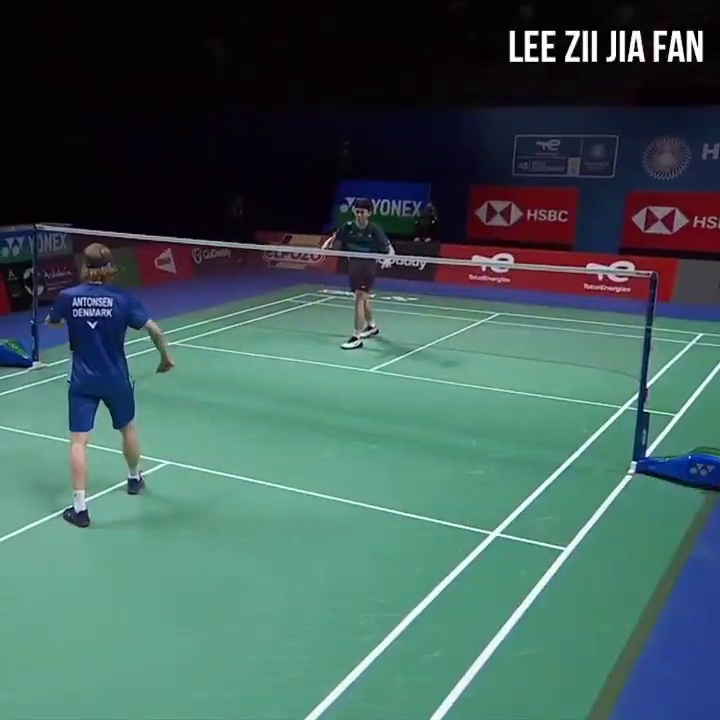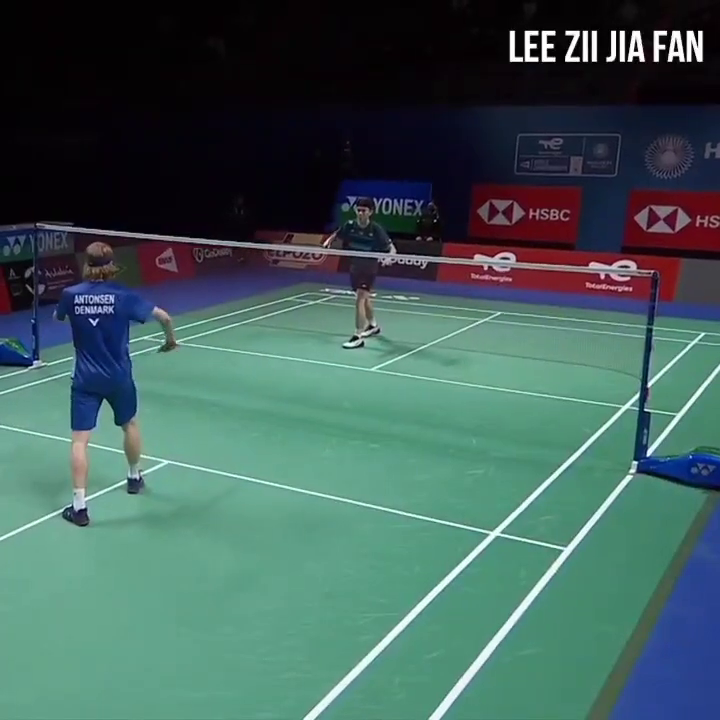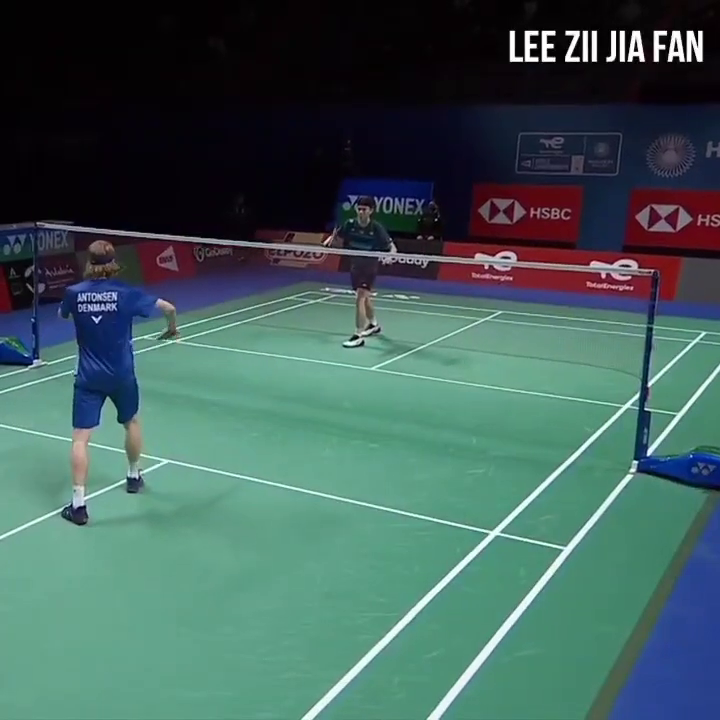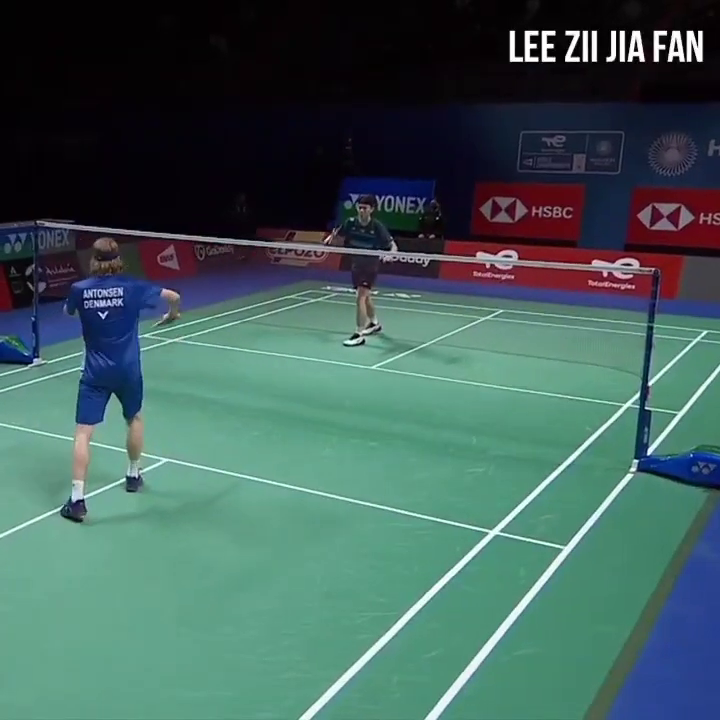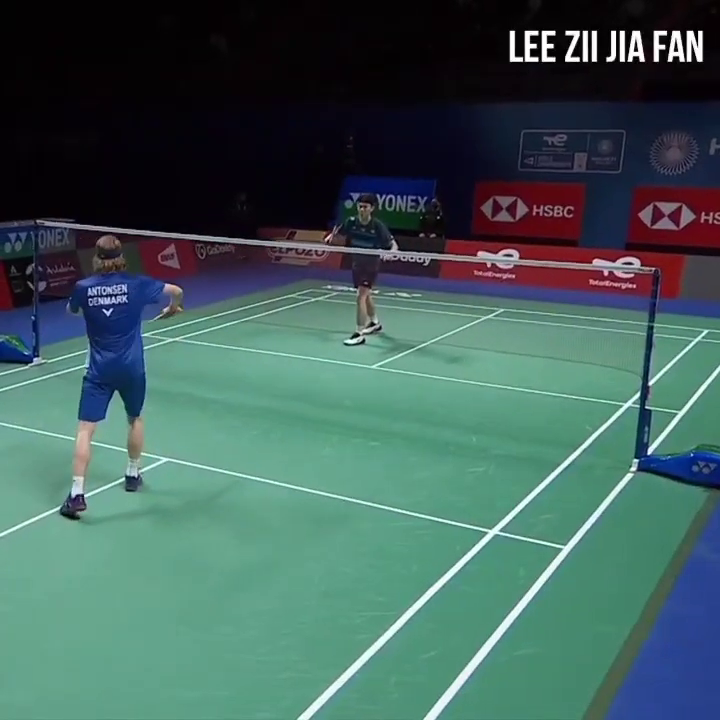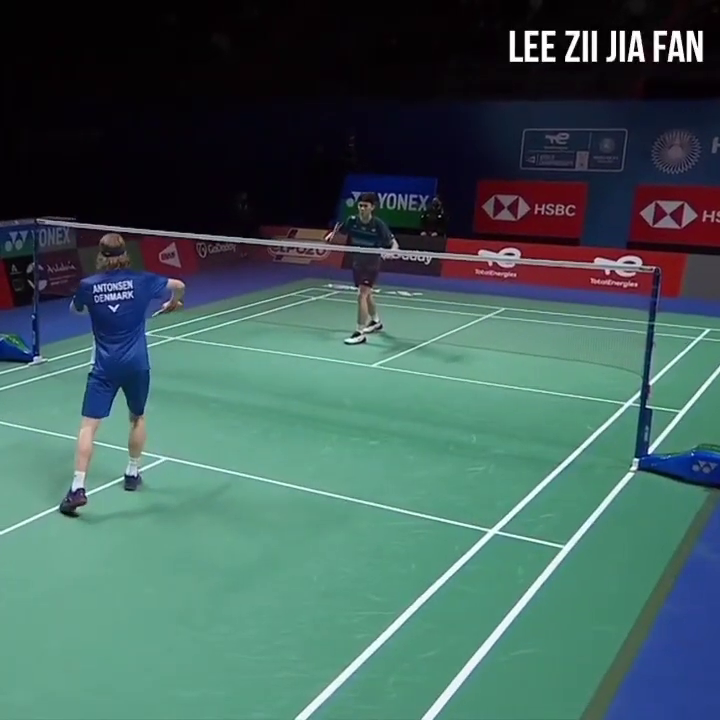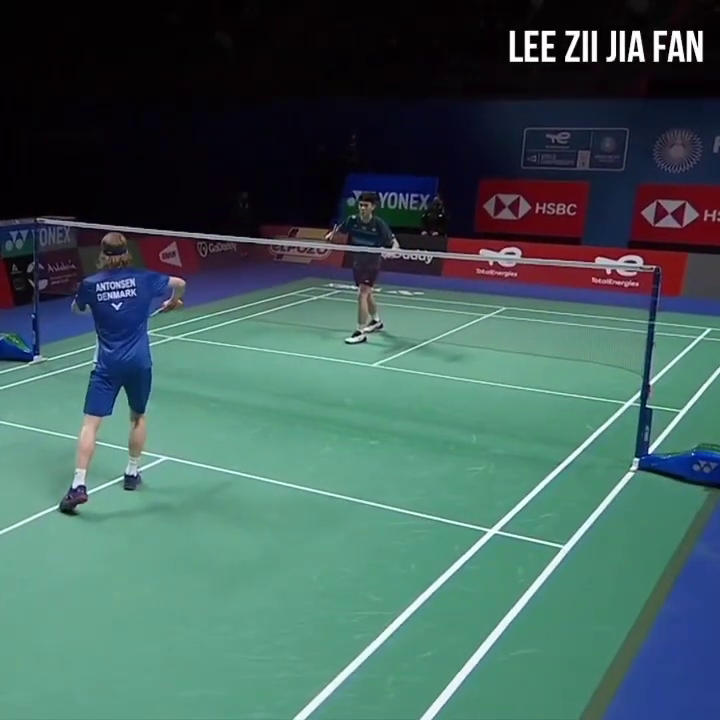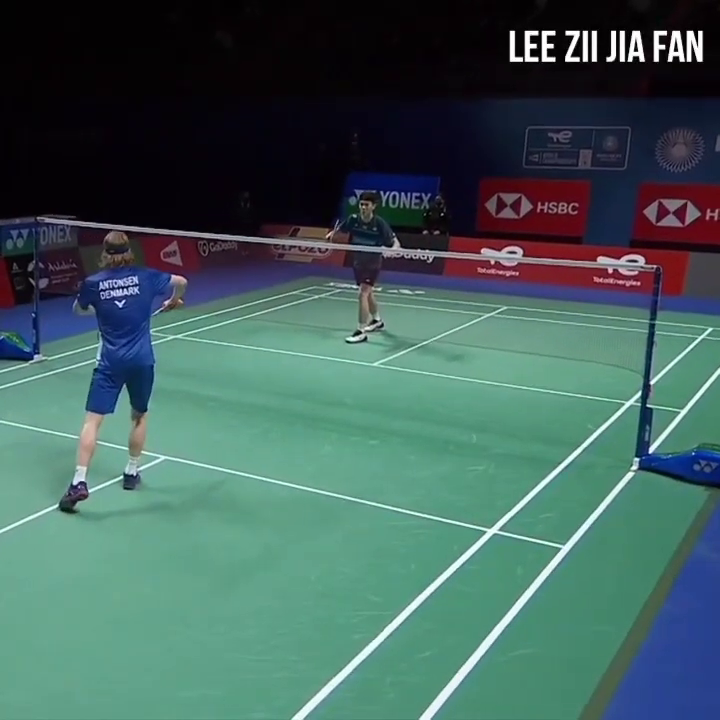
dt=0.1s
person 1, frame 1
left shoulder: (67, 297)
right shoulder: (121, 299)
left elbow: (50, 322)
right elbow: (155, 330)
right wrist: (165, 356)
left hip: (82, 381)
right hip: (115, 379)
left knee: (78, 442)
right knee: (128, 428)
left ankle: (79, 508)
right ankle: (134, 478)
person 1, frame 2
left shoulder: (70, 294)
right shoulder: (124, 296)
left elbow: (59, 318)
right elbow: (163, 317)
right wrist: (171, 339)
left hip: (85, 379)
right hip: (119, 376)
left knee: (79, 440)
right knee: (129, 425)
left ankle: (79, 506)
right ankle: (134, 477)
person 1, frame 3
left shoulder: (73, 292)
right shoulder: (126, 293)
left elbow: (62, 315)
right elbow: (168, 308)
right wrist: (172, 328)
left hip: (88, 376)
right hip: (121, 374)
left knee: (80, 437)
right knee: (131, 422)
left ankle: (78, 504)
right ankle: (134, 476)
person 1, frame 4
left shoulder: (79, 289)
right shoulder: (132, 287)
left elbow: (68, 312)
right elbow: (174, 297)
right wrist: (172, 315)
left hip: (95, 373)
right hip: (127, 370)
left knee: (83, 433)
right knee: (134, 419)
left ankle: (77, 499)
right ankle: (133, 475)
person 1, frame 5
left shoulder: (83, 287)
right shoulder: (136, 284)
left elbow: (71, 311)
right elbow: (176, 291)
right wrist: (173, 308)
left hip: (99, 369)
right hip: (131, 367)
left knee: (85, 429)
right knee: (135, 419)
left ankle: (77, 494)
right ankle: (132, 475)
person 1, frame 6
left shoulder: (88, 285)
right shoulder: (140, 280)
left elbow: (75, 309)
right elbow: (179, 286)
right wrist: (173, 303)
left hip: (104, 365)
right hip: (136, 364)
left knee: (88, 426)
right knee: (137, 417)
left ankle: (78, 489)
right ankle: (132, 474)
person 1, frame 7
left shoulder: (90, 284)
right shoulder: (142, 278)
left elbow: (77, 309)
right elbow: (180, 283)
right wrist: (173, 301)
left hip: (107, 364)
right hip: (138, 362)
left knee: (90, 423)
right knee: (138, 417)
left ankle: (79, 486)
right ankle: (132, 473)
person 1, frame 8
left shoulder: (93, 283)
right shoulder: (145, 277)
left elbow: (78, 309)
right elbow: (181, 281)
right wrist: (174, 301)
left hip: (110, 361)
right hip: (141, 360)
left knee: (92, 421)
right knee: (139, 416)
left ankle: (79, 482)
right ankle: (131, 473)
